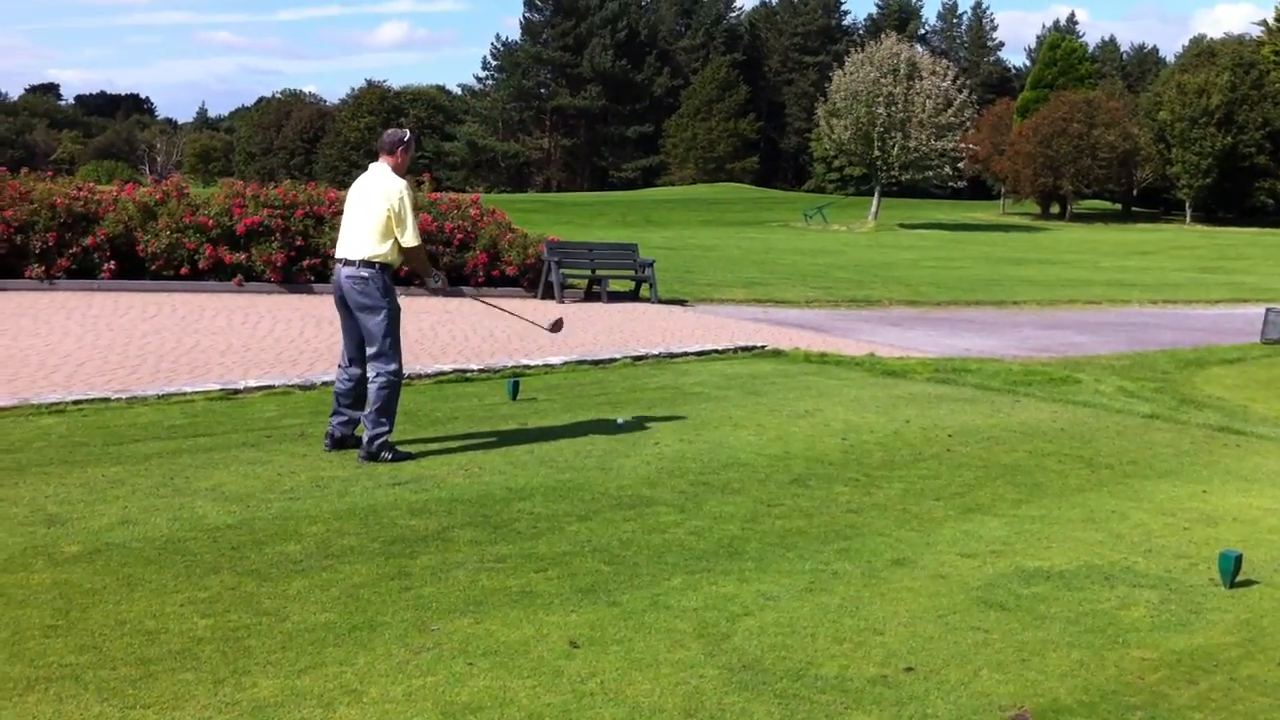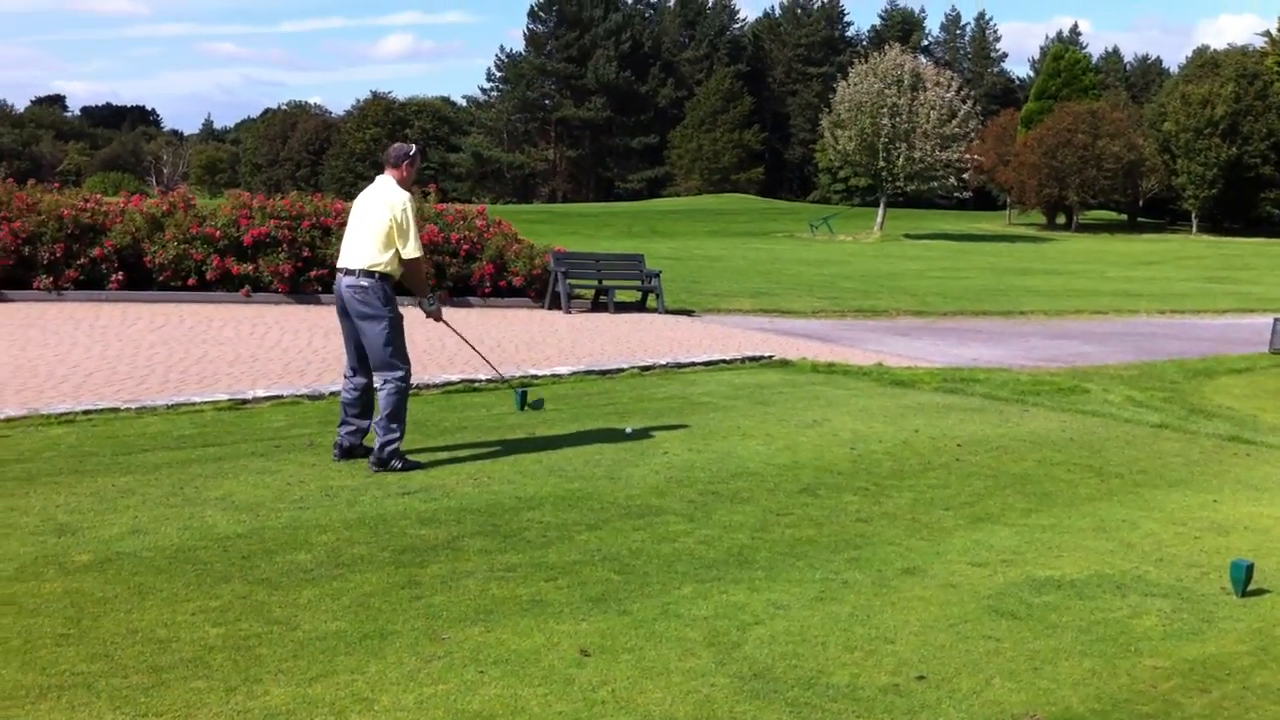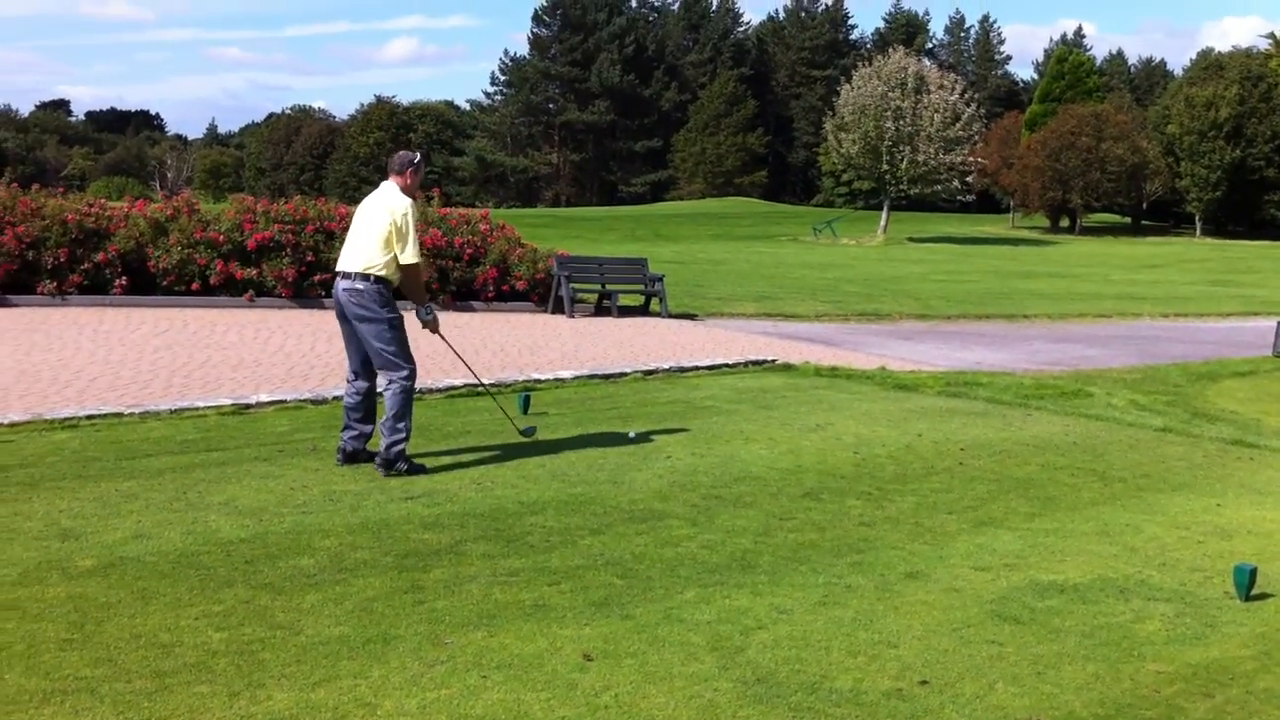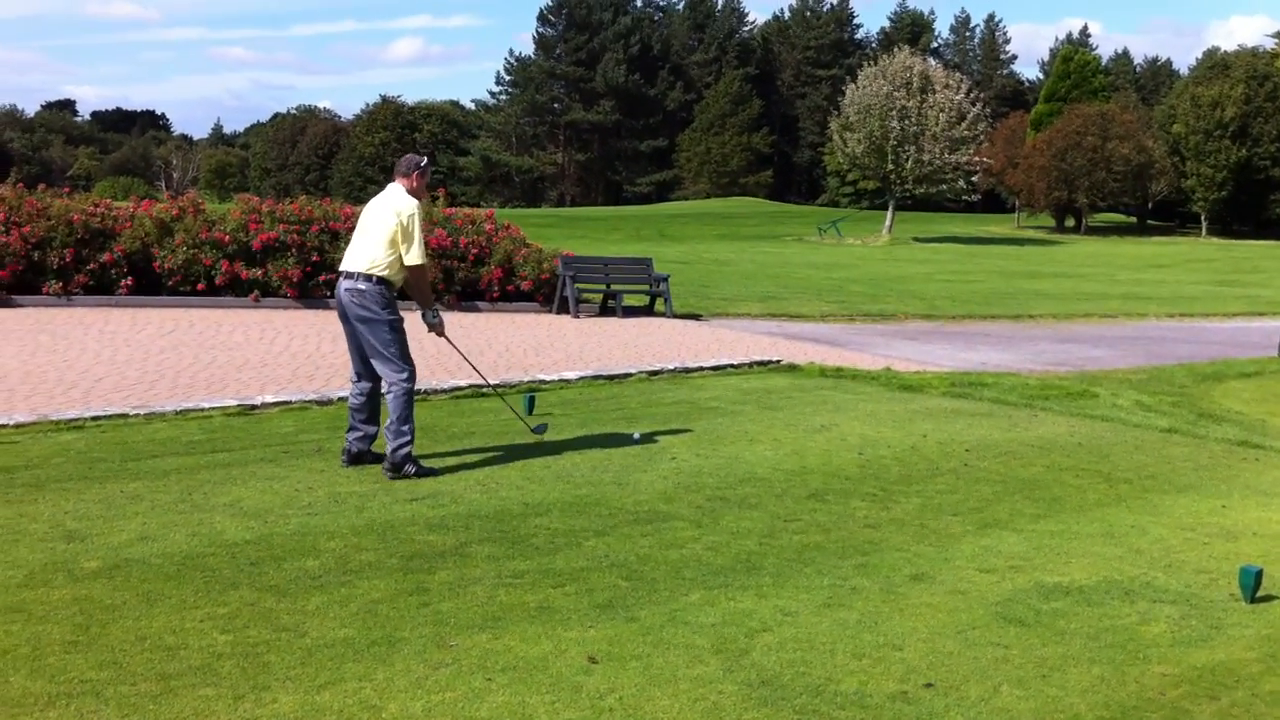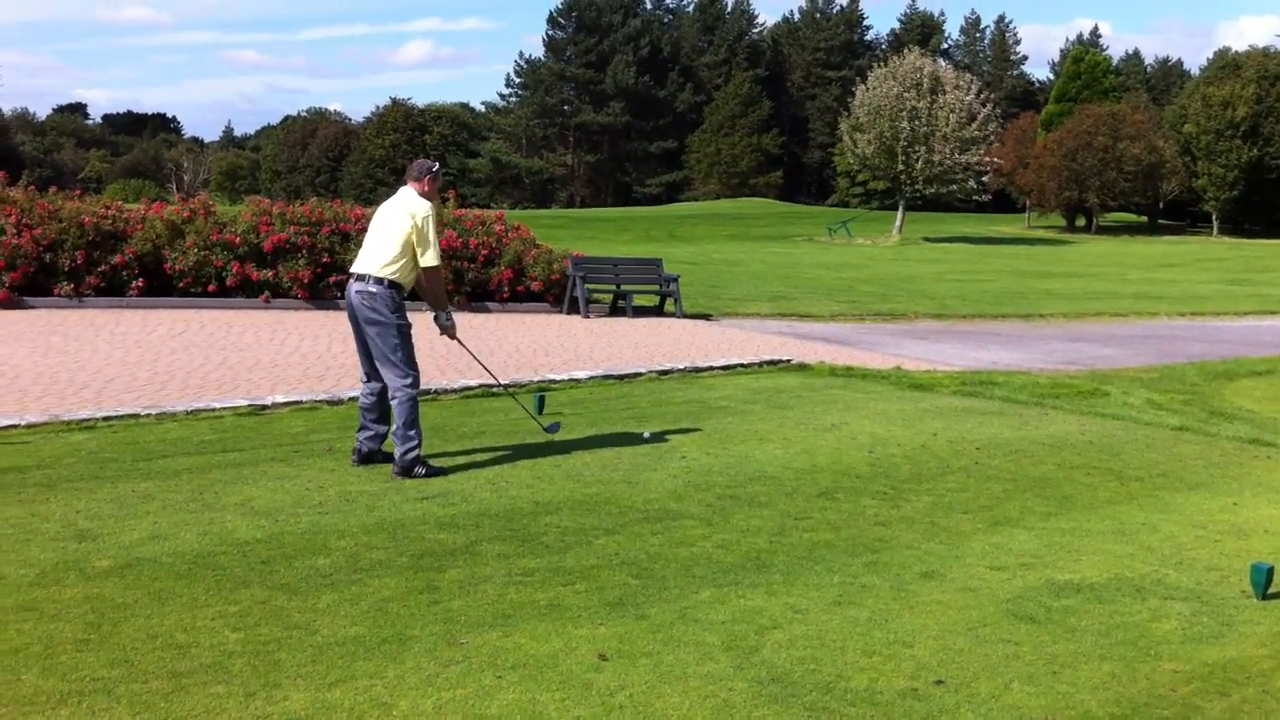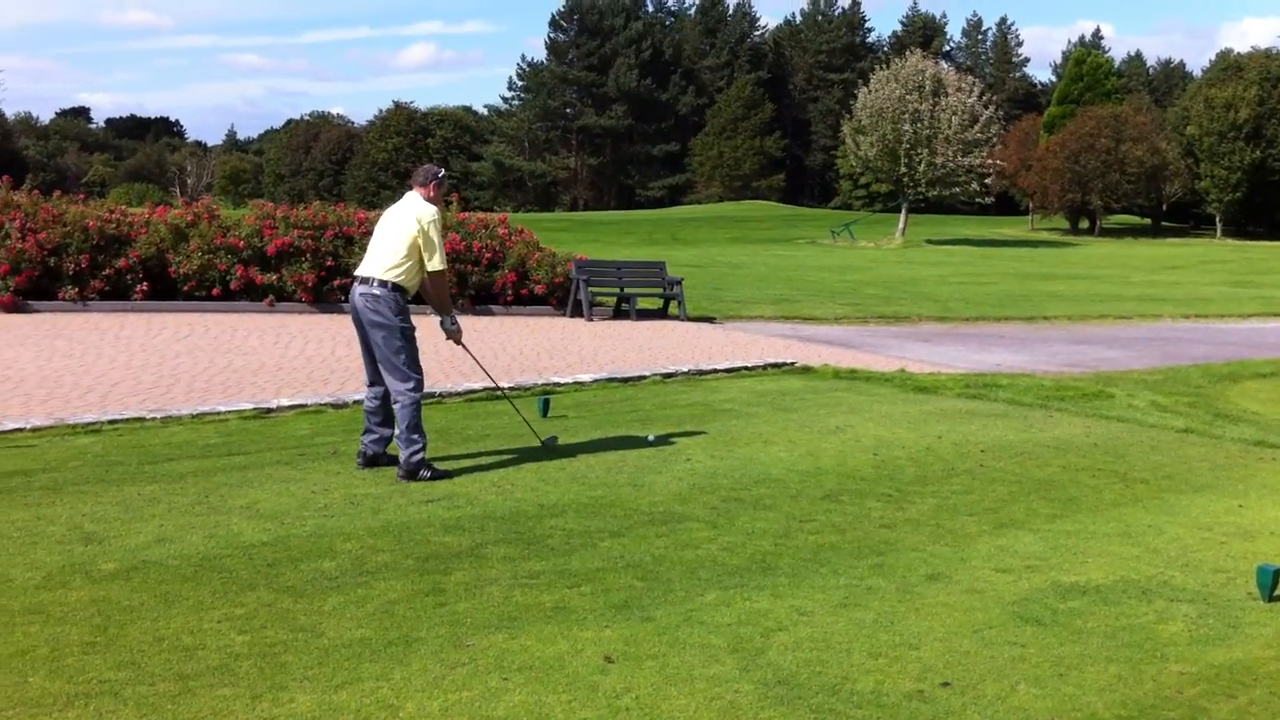
dt=0.1s
person 1, frame 1
left shoulder: (362, 182)
right shoulder: (395, 186)
right elbow: (409, 244)
left wrist: (420, 267)
right wrist: (430, 272)
left hip: (343, 272)
right hip: (370, 276)
left knee: (353, 360)
right knee: (385, 365)
left ankle: (340, 431)
right ankle: (375, 443)
person 1, frame 2
left shoulder: (369, 193)
right shoulder: (400, 198)
right elbow: (411, 259)
left wrist: (418, 293)
right wrist: (428, 298)
left hip: (346, 283)
right hip: (370, 287)
left knee: (358, 370)
right knee: (394, 372)
left ankle: (348, 441)
right ankle: (385, 451)
person 1, frame 3
left shoulder: (373, 199)
right shoulder: (401, 203)
right elbow: (409, 265)
left wrist: (415, 301)
right wrist: (425, 306)
left hip: (345, 286)
right hip: (369, 290)
left knee: (360, 374)
right knee: (400, 372)
left ankle: (352, 445)
right ankle: (392, 453)
person 1, frame 4
left shoulder: (379, 201)
right shoulder: (408, 205)
right elbow: (416, 267)
left wrist: (422, 305)
right wrist: (431, 310)
left hip: (347, 287)
right hip: (369, 290)
left knee: (365, 375)
right knee: (398, 374)
left ankle: (356, 446)
right ankle: (398, 455)
person 1, frame 5
left shoulder: (392, 204)
right shoulder: (421, 208)
right elbow: (430, 269)
left wrist: (435, 307)
right wrist: (443, 312)
left hip: (357, 289)
right hip: (379, 293)
left knee: (375, 376)
right knee: (403, 379)
left ankle: (367, 446)
right ankle: (407, 458)
person 1, frame 6
left shoulder: (397, 209)
right shoulder: (427, 212)
left elbow: (419, 273)
right elbow: (437, 273)
left wrist: (441, 313)
right wrist: (449, 317)
left hip: (361, 293)
right hip: (383, 297)
left knee: (380, 379)
right knee: (406, 382)
left ankle: (372, 449)
right ankle: (412, 461)
